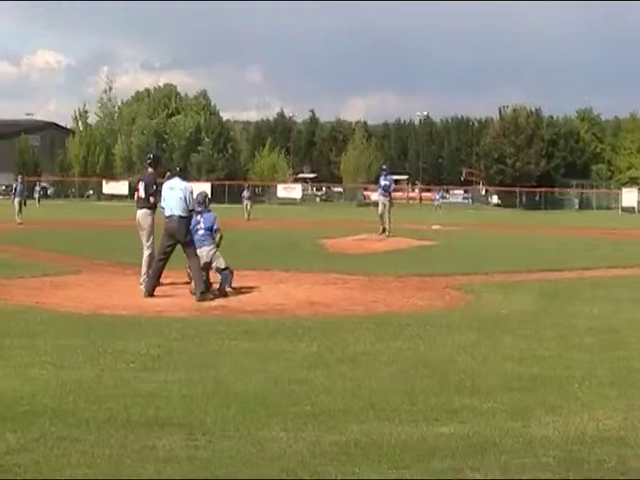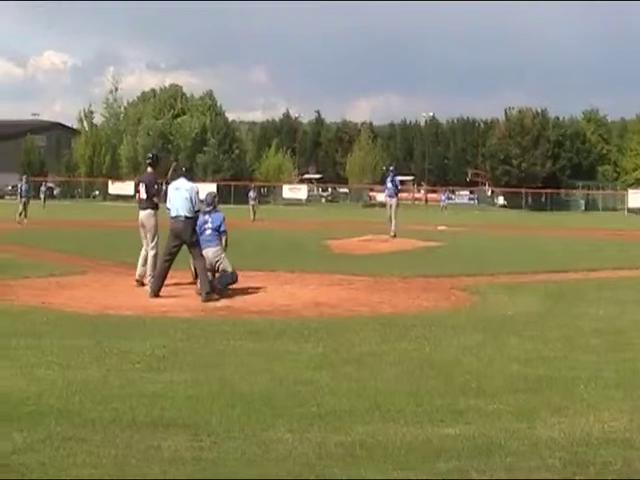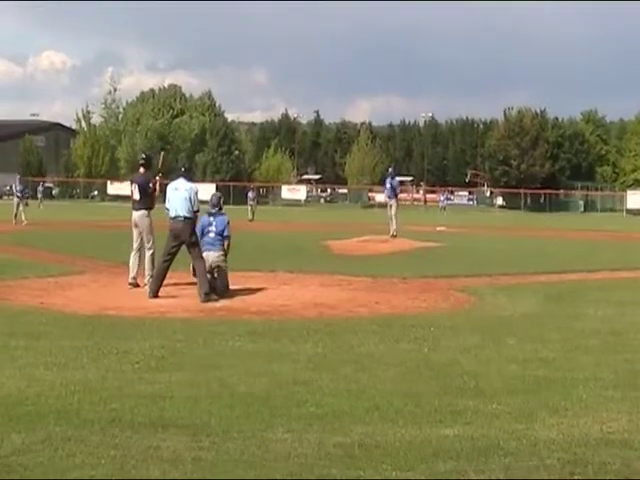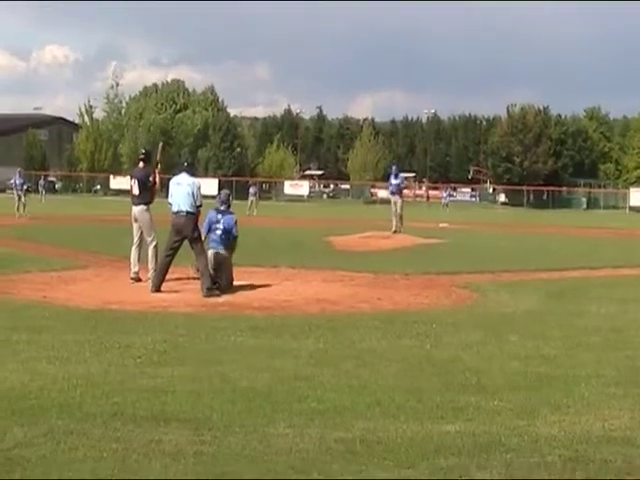
dt=0.3s
person 1, frame 1
left shoulder: (165, 185)
right shoulder: (186, 186)
left elbow: (163, 206)
right elbow: (191, 210)
left wrist: (169, 217)
right wrist: (188, 223)
left hip: (168, 223)
right hip: (181, 223)
left knee: (161, 257)
right knee: (193, 257)
left ankle: (148, 289)
right ankle: (200, 292)
person 1, frame 2
left shoulder: (171, 186)
right shoulder: (192, 187)
left elbow: (169, 207)
right elbow: (196, 210)
left wrist: (174, 218)
right wrist: (193, 224)
left hip: (174, 224)
right hip: (187, 224)
left knee: (167, 258)
right knee: (198, 258)
left ankle: (154, 290)
right ankle: (206, 292)
person 1, frame 3
left shoulder: (170, 186)
right shoulder: (191, 187)
left elbow: (167, 207)
right elbow: (195, 210)
left wrist: (174, 218)
left hip: (173, 224)
right hip: (187, 224)
left knee: (166, 258)
right knee: (197, 259)
left ankle: (153, 290)
right ankle: (205, 293)
person 1, frame 4
left shoulder: (173, 181)
right shoulder: (194, 182)
left elbow: (170, 202)
right elbow: (198, 205)
left wrist: (176, 214)
left hip: (176, 219)
right hip: (189, 219)
left knee: (168, 253)
right knee: (200, 254)
left ankle: (155, 285)
right ankle: (207, 288)
person 2, frame 1
left shoulder: (141, 177)
right shoulder: (152, 178)
left elbow: (135, 197)
right elbow: (152, 200)
right wrist: (158, 196)
left hip: (138, 212)
right hip: (147, 213)
left knee: (147, 246)
right knee: (148, 247)
left ankle: (149, 276)
right ankle: (144, 280)
person 2, frame 2
left shoulder: (141, 178)
right shoulder: (153, 178)
left elbow: (137, 197)
right elbow: (156, 199)
right wrist: (162, 192)
left hip: (141, 213)
right hip: (150, 213)
left knee: (145, 246)
right knee: (152, 247)
left ankle: (139, 276)
right ankle: (150, 280)
person 2, frame 3
left shoulder: (133, 178)
right shoulder: (147, 177)
left elbow: (133, 196)
right elbow: (154, 195)
right wrist: (157, 183)
left hip: (134, 213)
right hip: (144, 213)
left knee: (136, 247)
right knee: (149, 248)
left ankle: (132, 279)
right ankle: (148, 280)
person 2, frame 4
left shoulder: (133, 173)
right shoulder: (147, 172)
left elbow: (132, 191)
right elbow: (156, 186)
right wrist: (157, 173)
left hip: (134, 208)
right hip: (143, 208)
left knee: (136, 242)
right knee: (152, 242)
left ankle: (134, 273)
right ankle: (152, 273)
